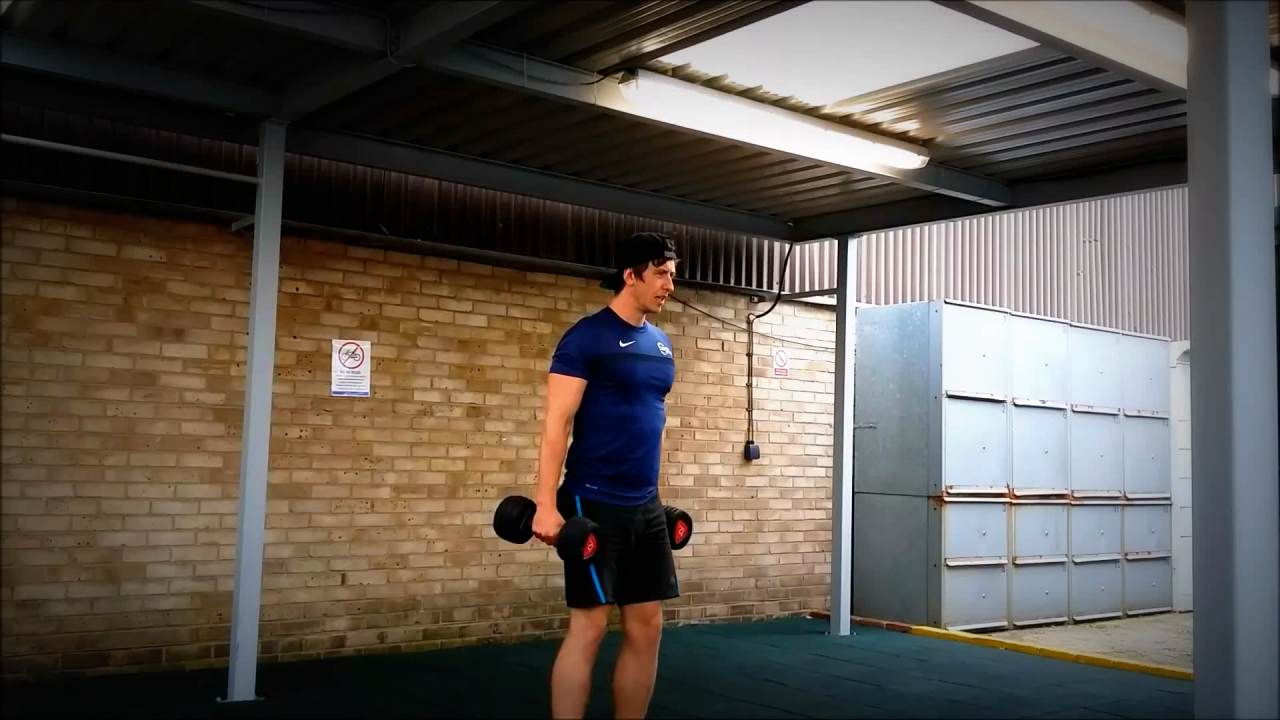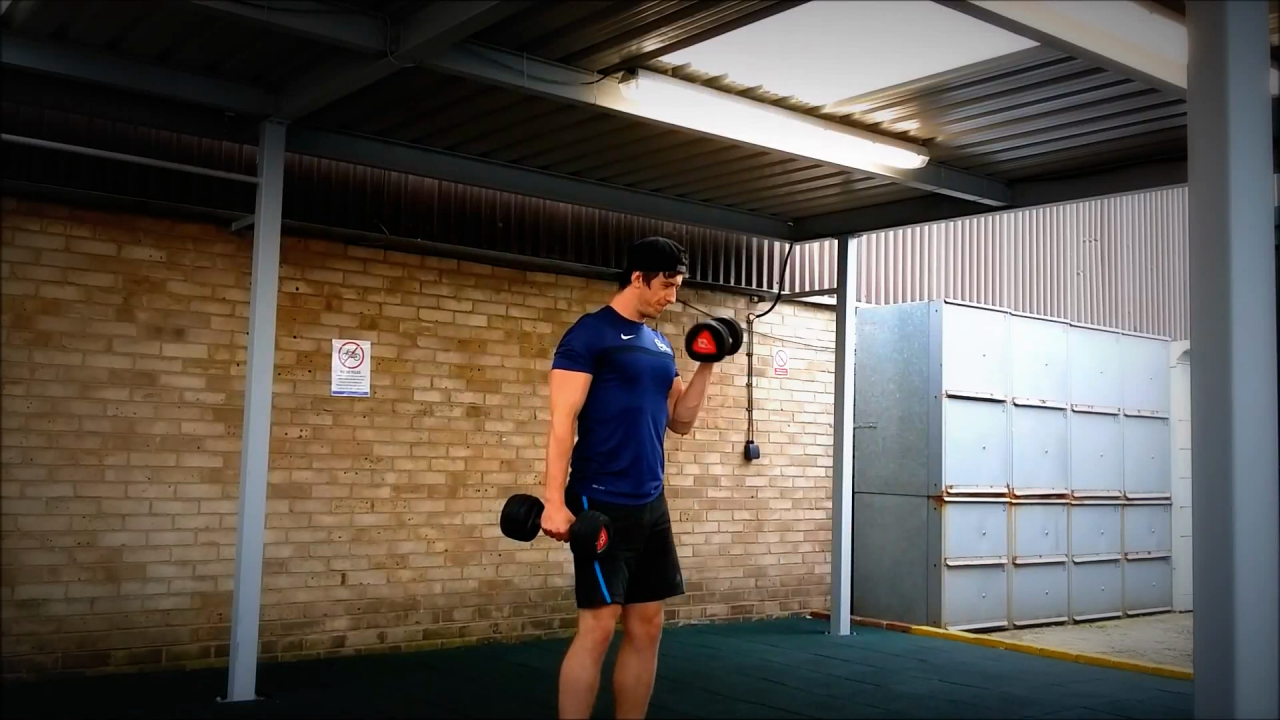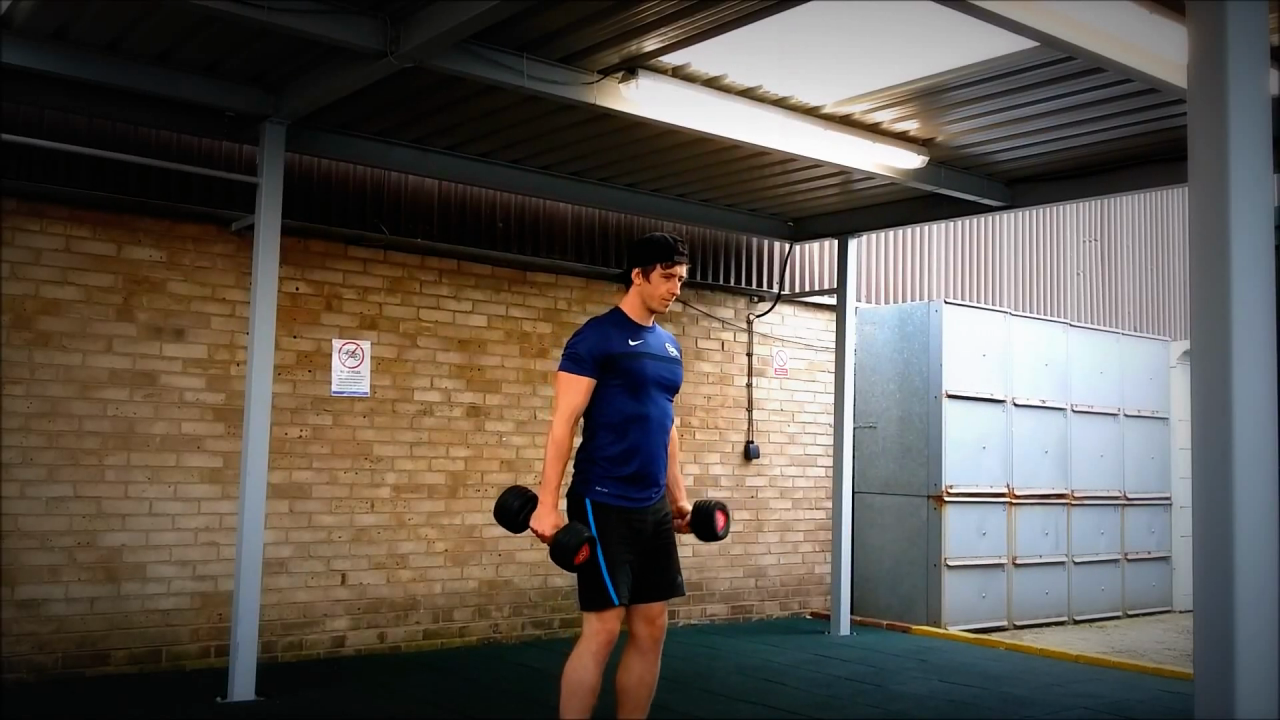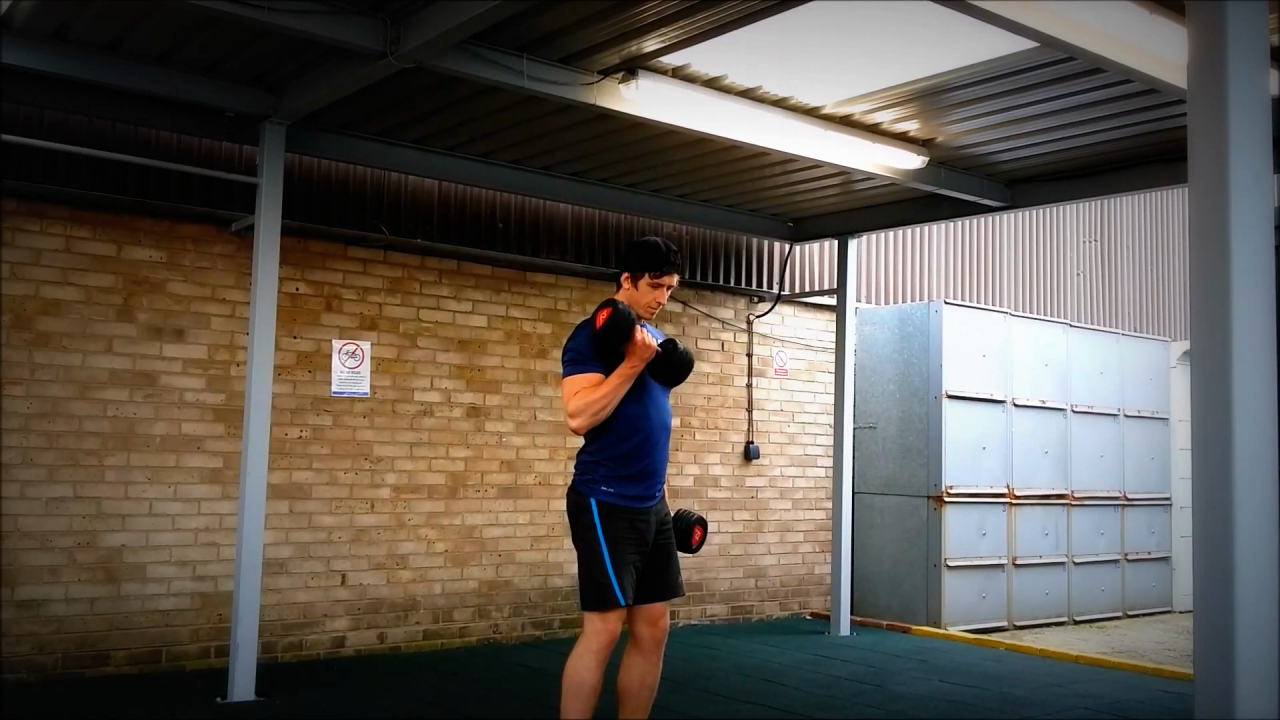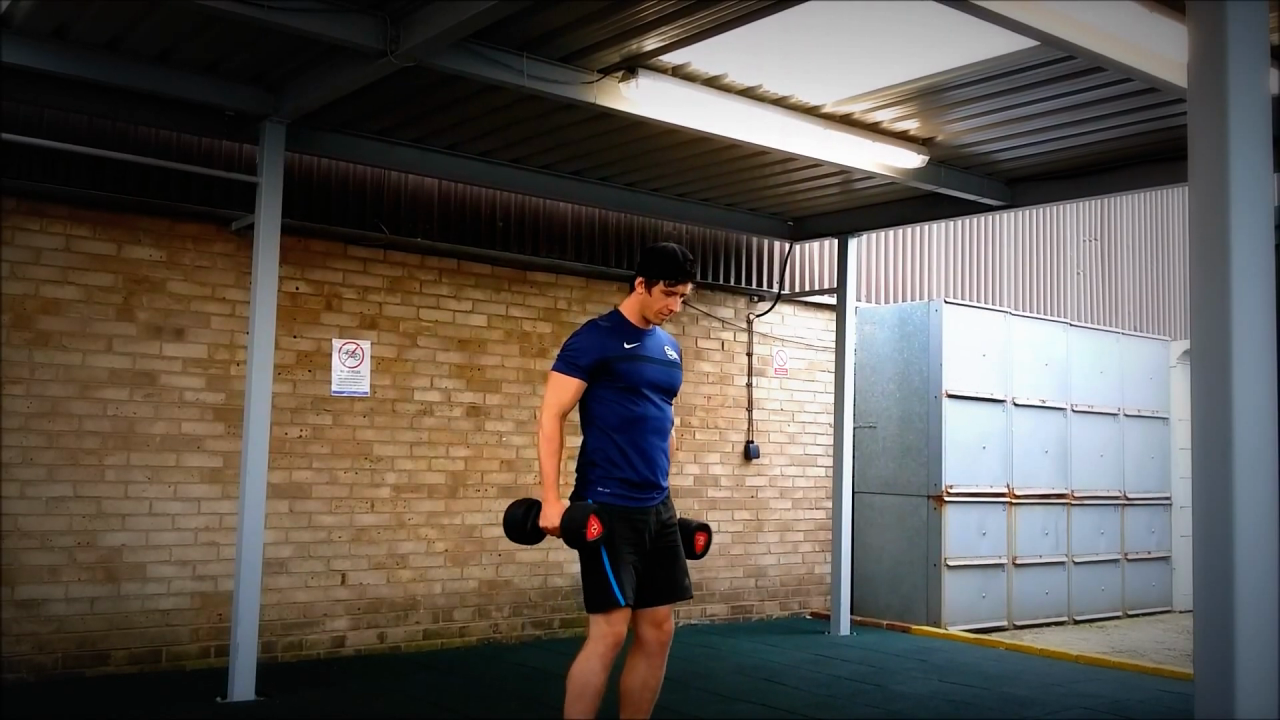
dt=1s
person 1, frame 1
left shoulder: (661, 344)
right shoulder: (587, 338)
right elbow: (557, 423)
right wrist: (546, 504)
left hip: (646, 506)
right hip: (595, 503)
left knee: (646, 629)
right knee: (588, 628)
person 1, frame 2
left shoulder: (660, 344)
right shoulder: (589, 334)
left elbow: (680, 421)
right elbow: (563, 420)
left wrist: (706, 365)
right wrist: (554, 500)
left hip: (650, 502)
right hip: (602, 502)
left knee: (646, 627)
right knee: (598, 627)
person 1, frame 3
left shoulder: (668, 344)
right shoulder: (598, 338)
right elbow: (563, 421)
left wrist: (678, 495)
right wrist: (547, 502)
left hip: (652, 506)
right hip: (604, 502)
left knee: (651, 628)
right knee: (603, 629)
person 1, frame 4
left shoulder: (654, 339)
right shoulder: (593, 335)
right elbow: (578, 416)
right wrist: (631, 364)
left hip: (649, 505)
right hip: (605, 503)
left knee: (652, 628)
right knee: (604, 628)
person 1, frame 5
left shoulder: (669, 347)
right shoulder: (596, 338)
right elbow: (551, 415)
right wrist: (551, 498)
left hip: (656, 507)
right hip: (608, 505)
left knee: (657, 630)
right knee: (610, 632)
